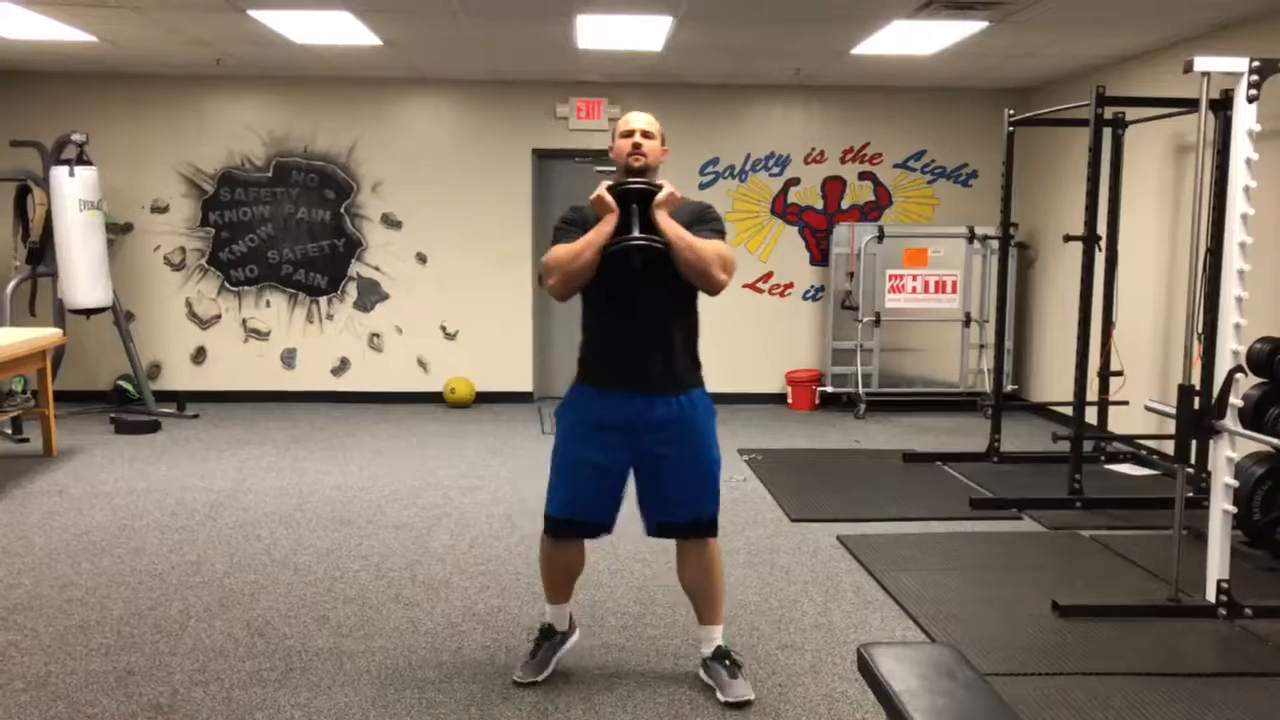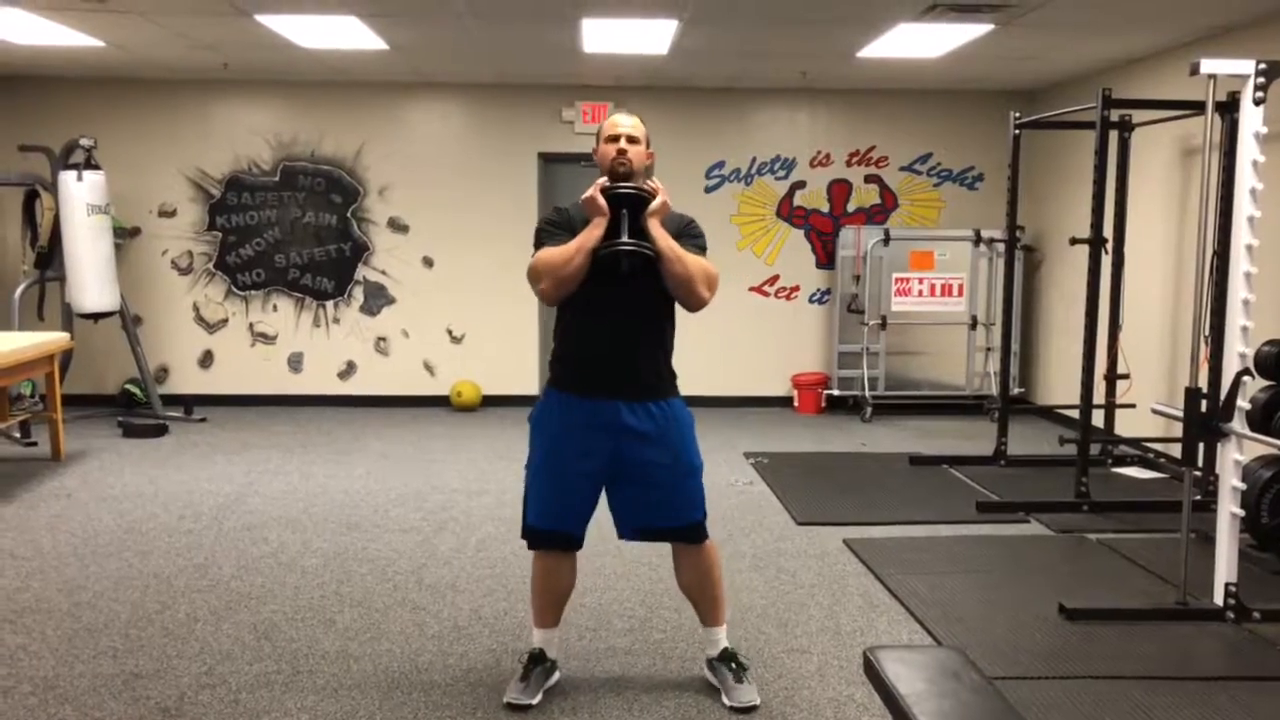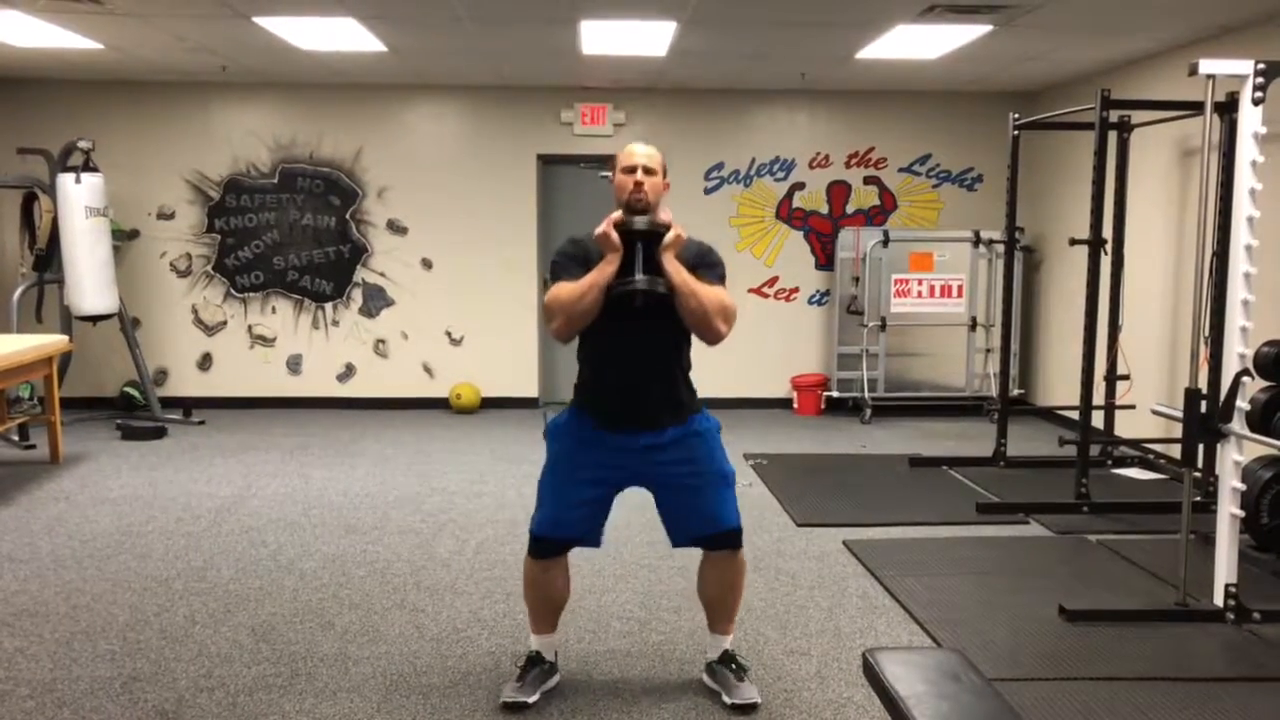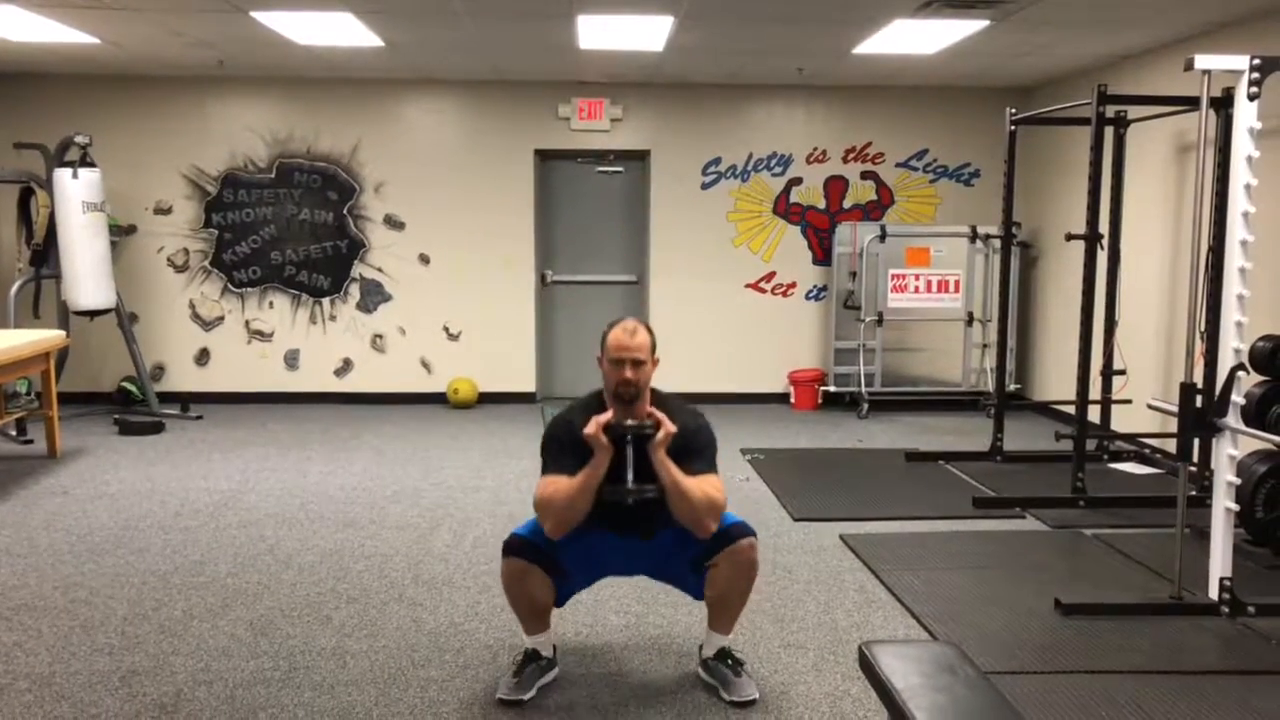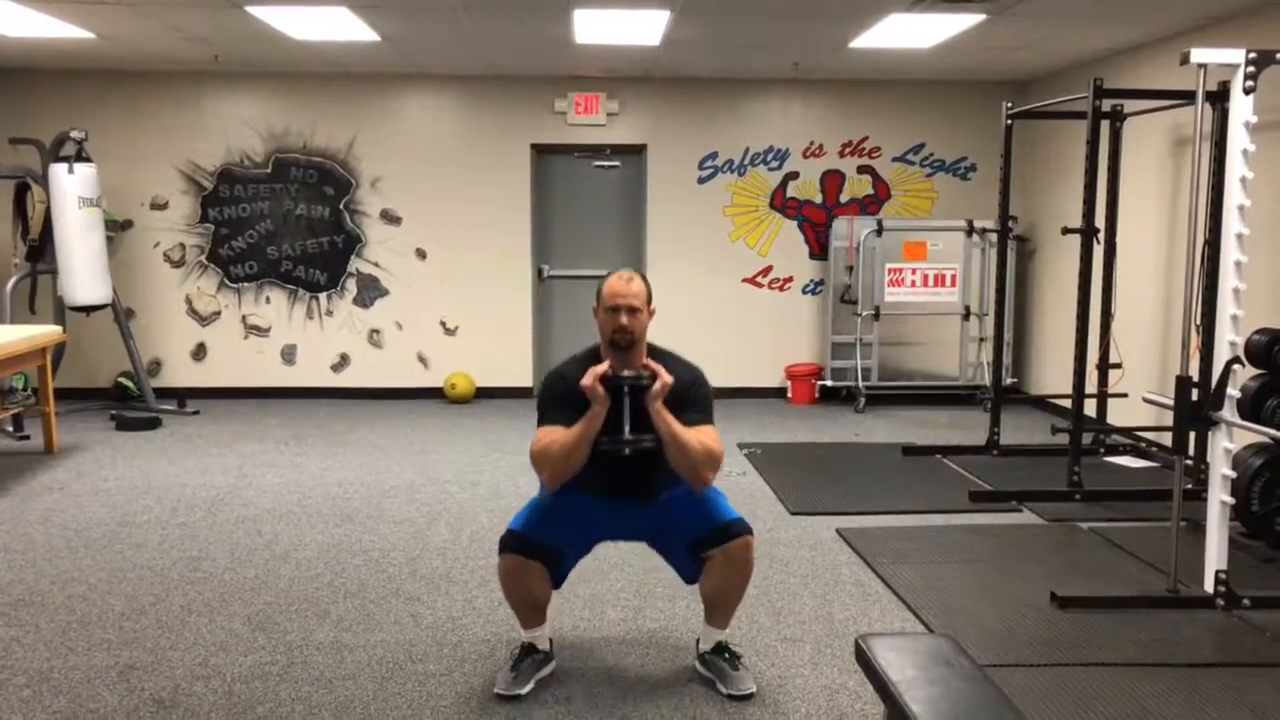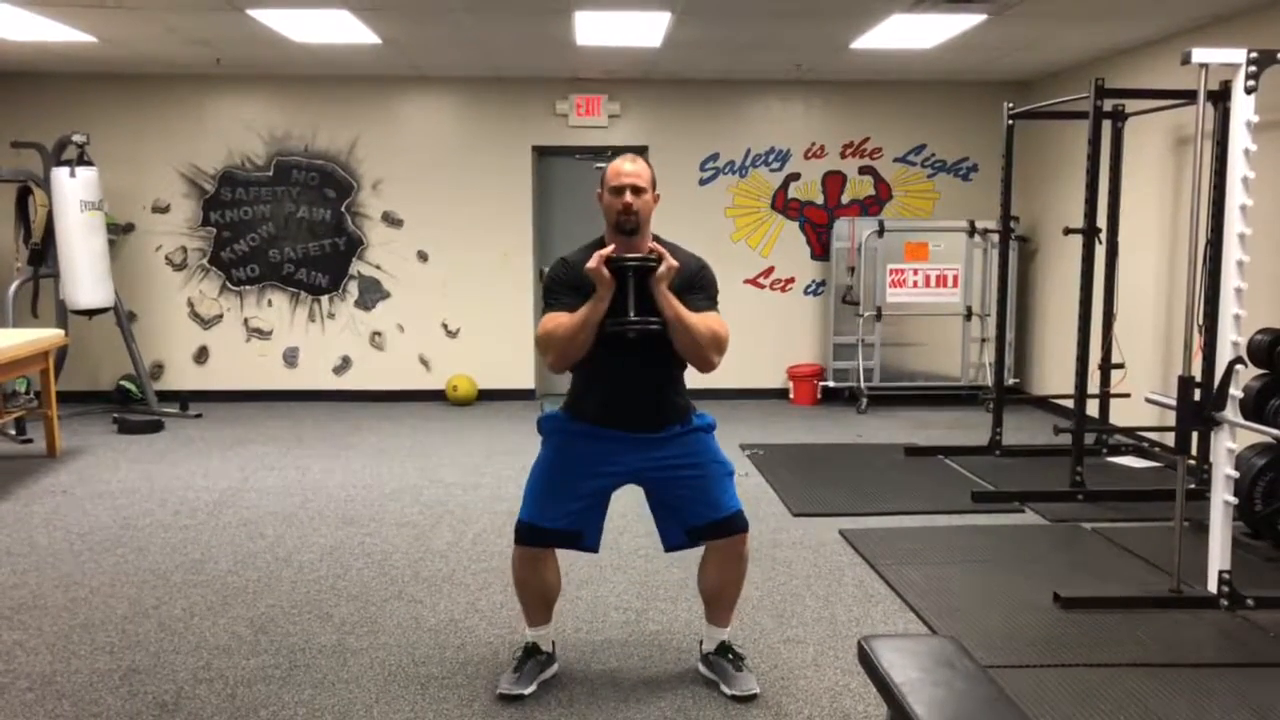
dt=0.7s
person 1, frame 1
left shoulder: (695, 214)
right shoulder: (582, 216)
left elbow: (715, 276)
right elbow: (558, 282)
left wrist: (662, 217)
right wrist: (609, 220)
left hip: (677, 399)
right hip: (597, 398)
left knee: (697, 528)
right knee: (565, 523)
left ankle: (713, 652)
right ankle: (558, 626)
person 1, frame 2
left shoulder: (678, 226)
right shoulder: (565, 219)
left elbow: (699, 294)
right elbow: (547, 285)
left wrist: (653, 225)
right wrist: (598, 223)
left hip: (655, 406)
right hip: (573, 404)
left knee: (689, 530)
right knee: (553, 535)
left ankle: (719, 653)
right ankle: (542, 656)
person 1, frame 3
left shoulder: (696, 254)
right shoulder: (580, 251)
left elbow: (716, 327)
right elbow: (561, 324)
left wrist: (669, 259)
right wrist: (610, 259)
left hip: (678, 428)
right hip: (592, 428)
left knee: (724, 539)
right knee: (547, 543)
left ankle: (720, 656)
right ankle: (543, 657)
person 1, frame 4
left shoulder: (687, 425)
right shoulder: (570, 426)
left elbow: (707, 523)
right elbow: (553, 525)
left wrist: (660, 456)
right wrist: (600, 457)
left hip: (666, 535)
right hip: (591, 535)
left knee: (741, 546)
right knee: (518, 555)
left ankle: (715, 653)
right ankle: (539, 653)
person 1, frame 5
left shoulder: (683, 379)
right shoulder: (566, 380)
left elbow: (703, 474)
right elbow: (550, 475)
left wrist: (657, 408)
right wrist: (596, 409)
left hip: (665, 496)
right hip: (584, 497)
left knee: (737, 543)
right knee: (516, 551)
left ankle: (712, 647)
right ankle: (536, 647)
person 1, frame 6
left shoulder: (688, 269)
right shoulder: (572, 270)
left elbow: (710, 357)
right elbow: (555, 357)
left wrist: (662, 292)
right wrist: (602, 294)
left hip: (673, 433)
right hip: (586, 431)
left knee: (729, 534)
right knee: (533, 539)
left ankle: (716, 647)
right ankle: (539, 649)
